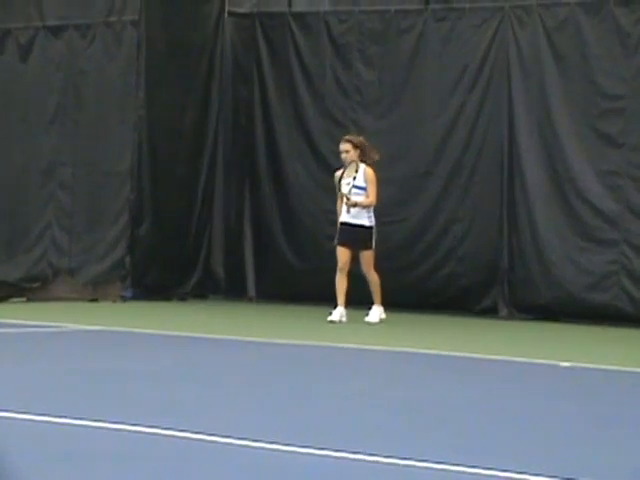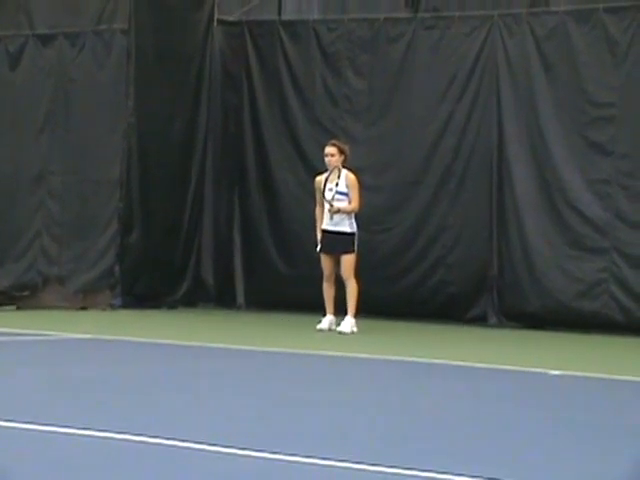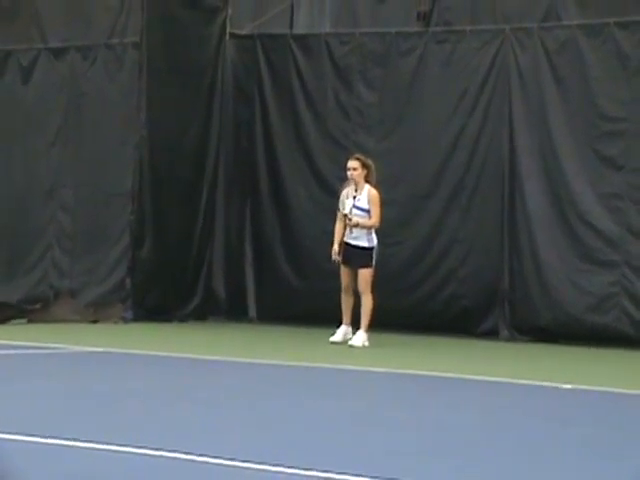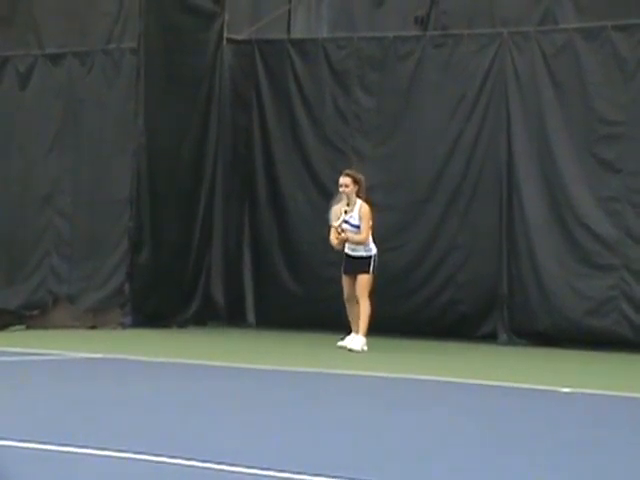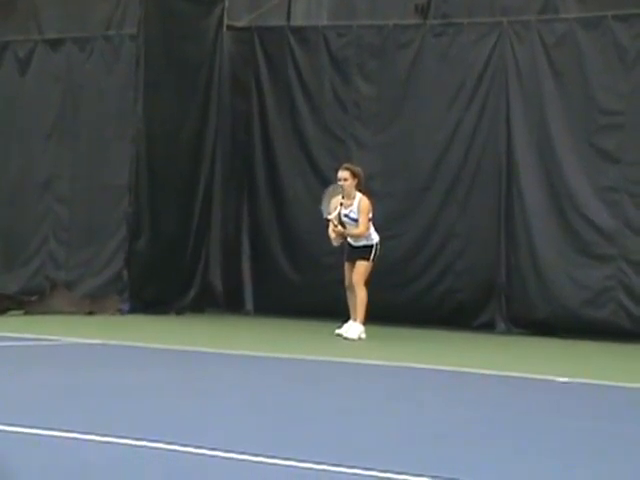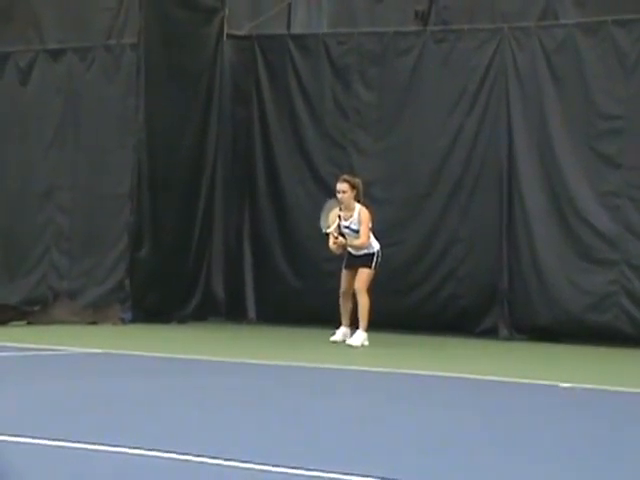
dt=0.5s
person 1, frame 1
left shoulder: (367, 172)
right shoulder: (340, 175)
left elbow: (372, 200)
left wrist: (356, 202)
right wrist: (339, 222)
left hip: (364, 226)
right hip: (345, 225)
left knee: (368, 270)
right knee: (341, 268)
left ankle: (377, 308)
right ankle: (340, 309)
person 1, frame 2
left shoulder: (349, 178)
right shoulder: (320, 180)
left elbow: (355, 206)
left wrist: (339, 208)
right wrist: (318, 230)
left hip: (346, 232)
right hip: (327, 232)
left knee: (348, 276)
right knee: (327, 276)
left ankle: (350, 319)
right ankle: (329, 317)
person 1, frame 3
left shoulder: (372, 193)
right shoulder: (344, 193)
left elbow: (375, 222)
right elbow: (340, 221)
left wrist: (358, 223)
right wrist: (336, 242)
left hip: (366, 247)
right hip: (348, 245)
left knee: (364, 290)
right knee: (346, 288)
left ankle: (362, 333)
right ankle: (345, 327)
person 1, frame 4
left shoulder: (363, 208)
left elbow: (364, 238)
right elbow: (333, 235)
left wrist: (347, 238)
right wrist: (336, 242)
left hip: (366, 256)
right hip: (349, 256)
left knee: (361, 295)
right knee: (348, 297)
left ankle: (361, 338)
right ankle: (354, 333)
person 1, frame 5
left shoulder: (363, 202)
right shoulder: (337, 202)
left elbow: (362, 231)
right elbow: (332, 228)
left wrist: (344, 232)
right wrist: (334, 236)
left hip: (368, 245)
right hip: (351, 245)
left knee: (357, 281)
right knee: (349, 284)
left ankle: (359, 326)
right ankle: (352, 321)
person 1, frame 6
left shoulder: (362, 213)
right shoulder: (335, 213)
left elbow: (364, 242)
right elbow: (332, 240)
left wrist: (345, 243)
right wrist: (335, 246)
left hip: (369, 253)
right hip: (351, 254)
left knee: (360, 288)
right knee: (344, 291)
left ankle: (362, 333)
right ankle: (345, 329)
